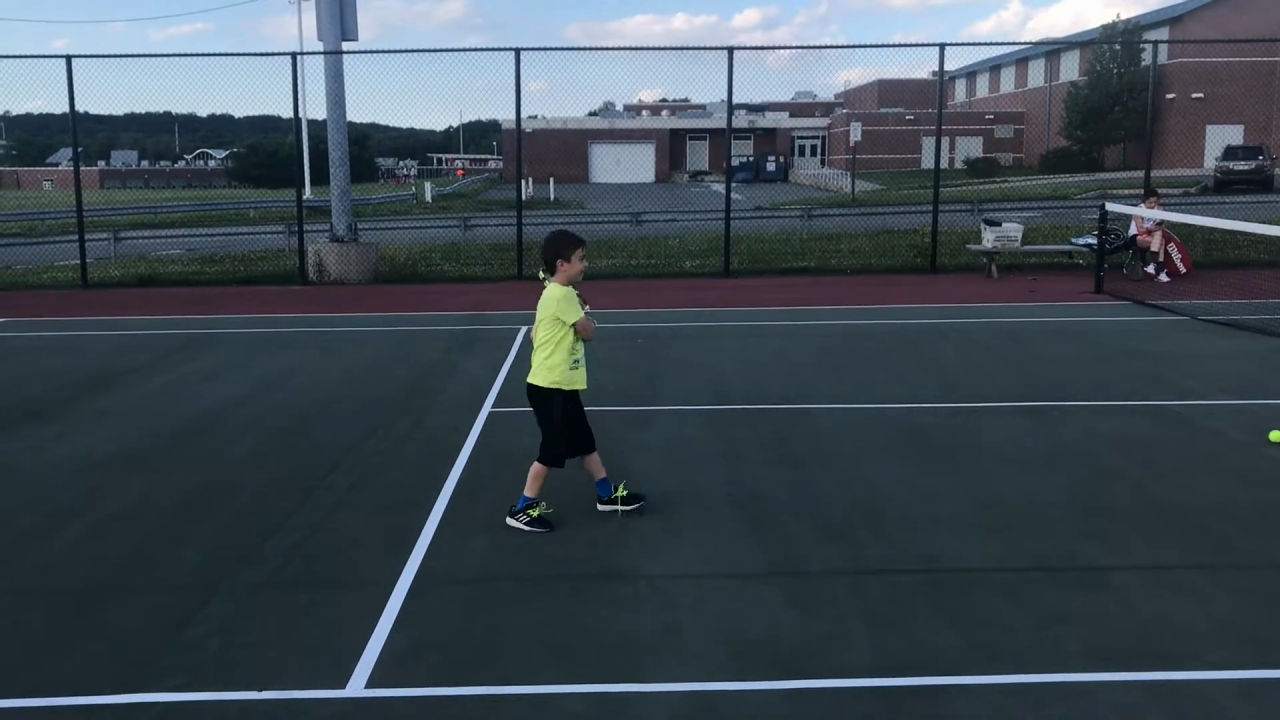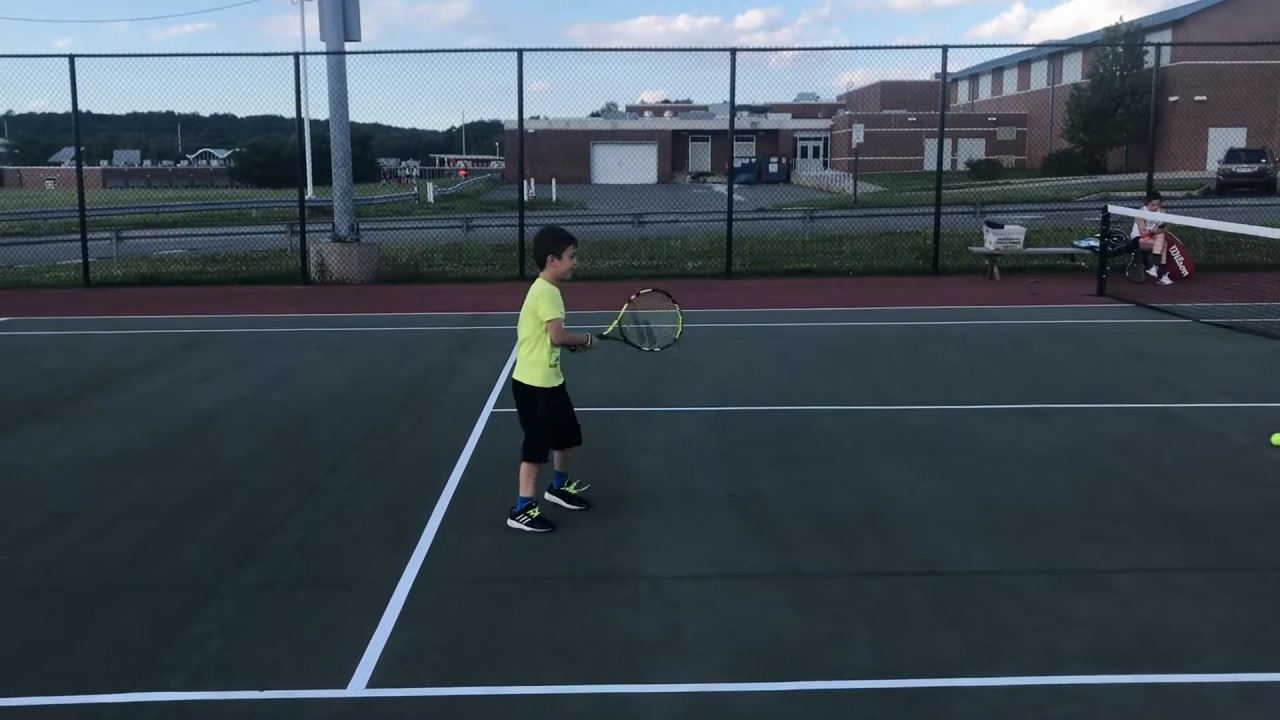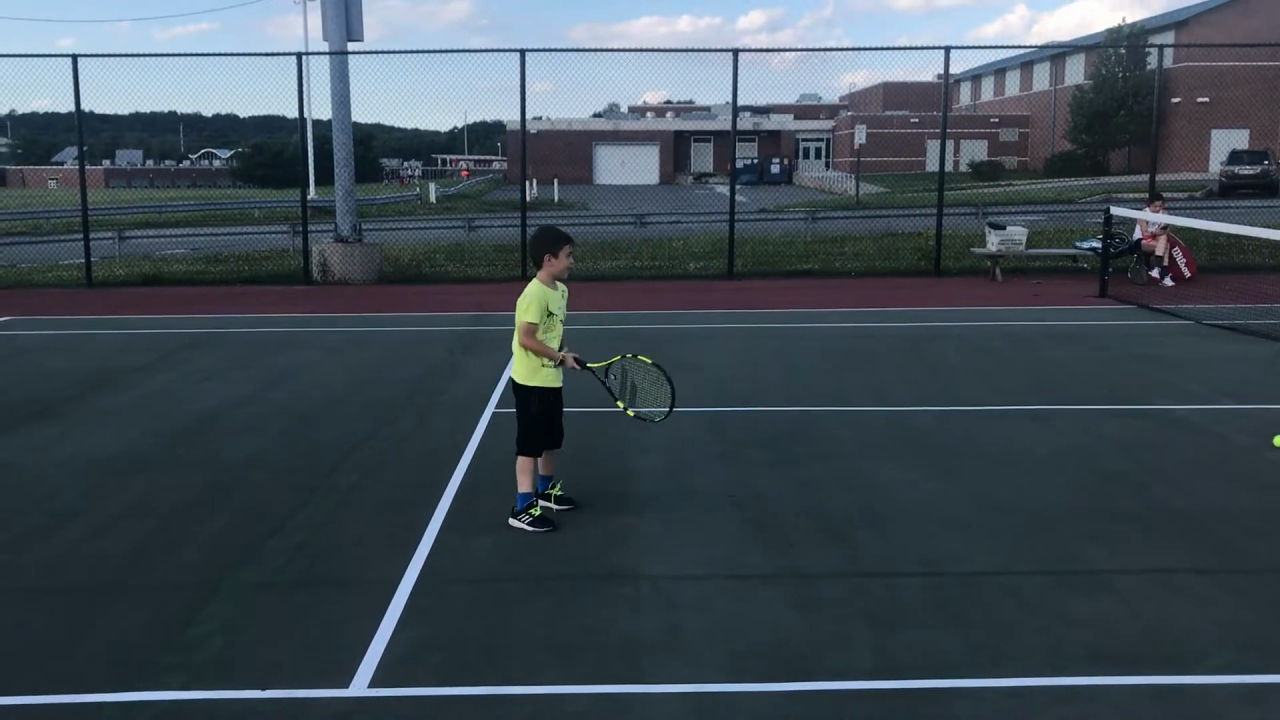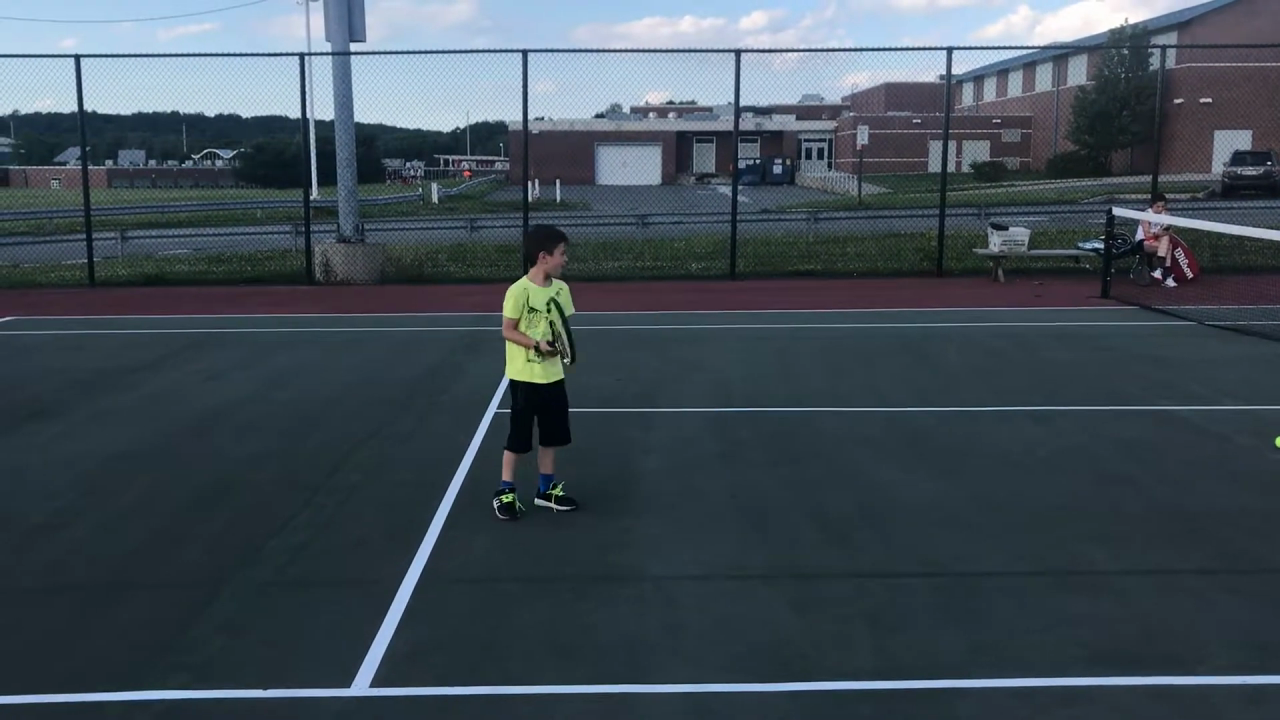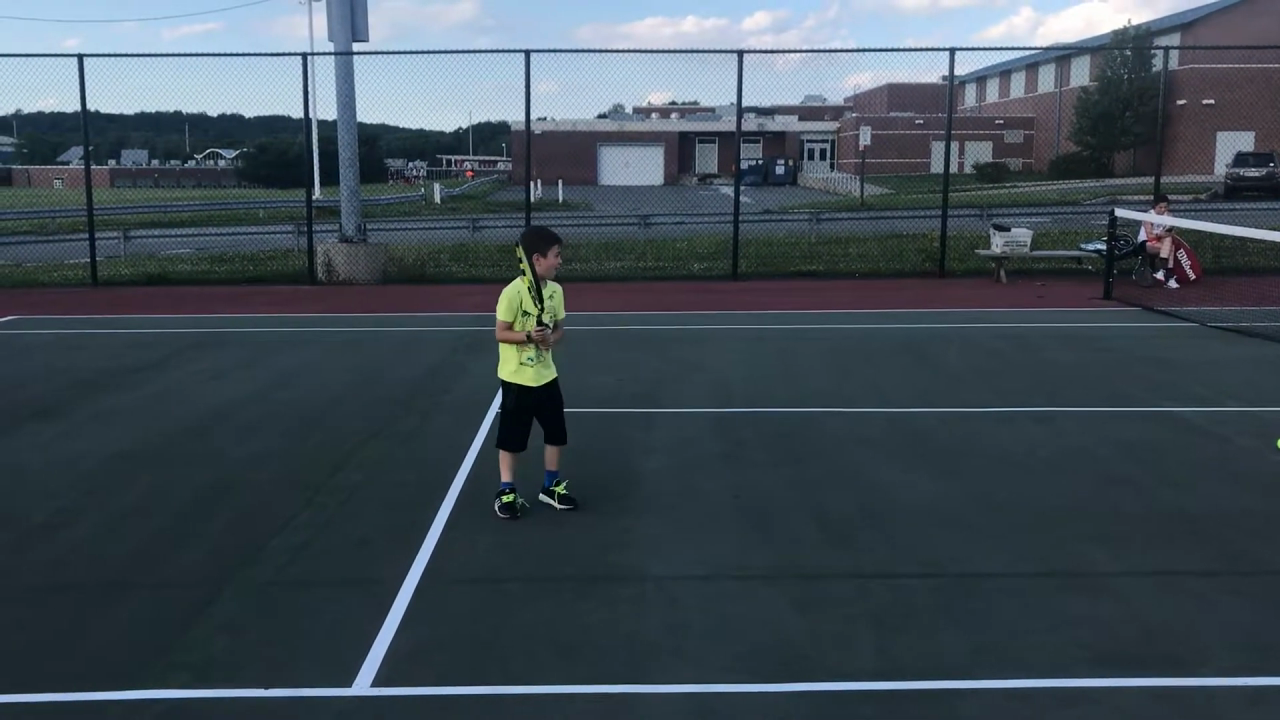
dt=0.2s
person 1, frame 1
left shoulder: (554, 293)
right shoulder: (564, 294)
left elbow: (543, 334)
right elbow: (586, 332)
left wrist: (579, 326)
right wrist: (587, 324)
left hip: (562, 385)
right hip: (549, 387)
left knee: (584, 441)
right knee: (553, 449)
left ankle: (608, 492)
right ankle: (522, 509)
person 1, frame 2
left shoulder: (549, 289)
right shoulder: (545, 292)
right elbow: (559, 336)
left wrist: (574, 341)
right wrist: (586, 340)
left hip: (551, 380)
right hip: (533, 383)
left knee: (568, 435)
right knee: (537, 446)
left ankle: (560, 485)
right ankle: (522, 509)
person 1, frame 3
left shoulder: (560, 290)
right shoulder: (533, 294)
right elbow: (525, 338)
left wrist: (562, 354)
right wrist: (558, 355)
left hip: (552, 379)
right hip: (530, 381)
left knee: (551, 438)
right knee: (530, 442)
left ankle: (545, 489)
right ankle: (525, 506)
person 1, frame 4
left shoulder: (561, 289)
right shoulder: (519, 290)
right elbow: (508, 331)
right wrist: (536, 345)
left hip: (553, 375)
right hip: (524, 378)
left knee: (553, 435)
right knee: (519, 437)
left ankle: (546, 489)
right ankle: (505, 491)
person 1, frame 5
left shoulder: (556, 290)
right shoulder: (512, 293)
left elbow: (559, 329)
right elbow: (500, 334)
left wrist: (551, 337)
right wrist: (529, 336)
left hip: (546, 376)
right hip: (517, 379)
left knee: (556, 433)
right knee: (511, 437)
left ankle: (552, 486)
right ankle: (506, 491)
